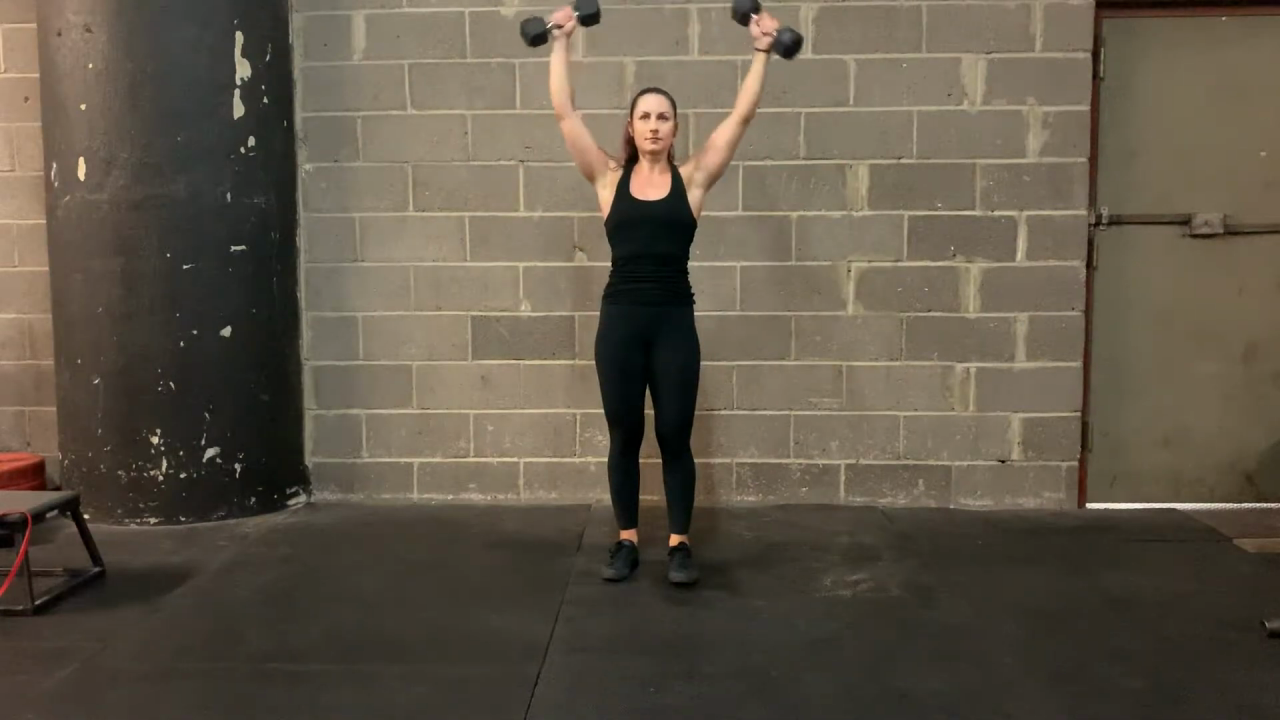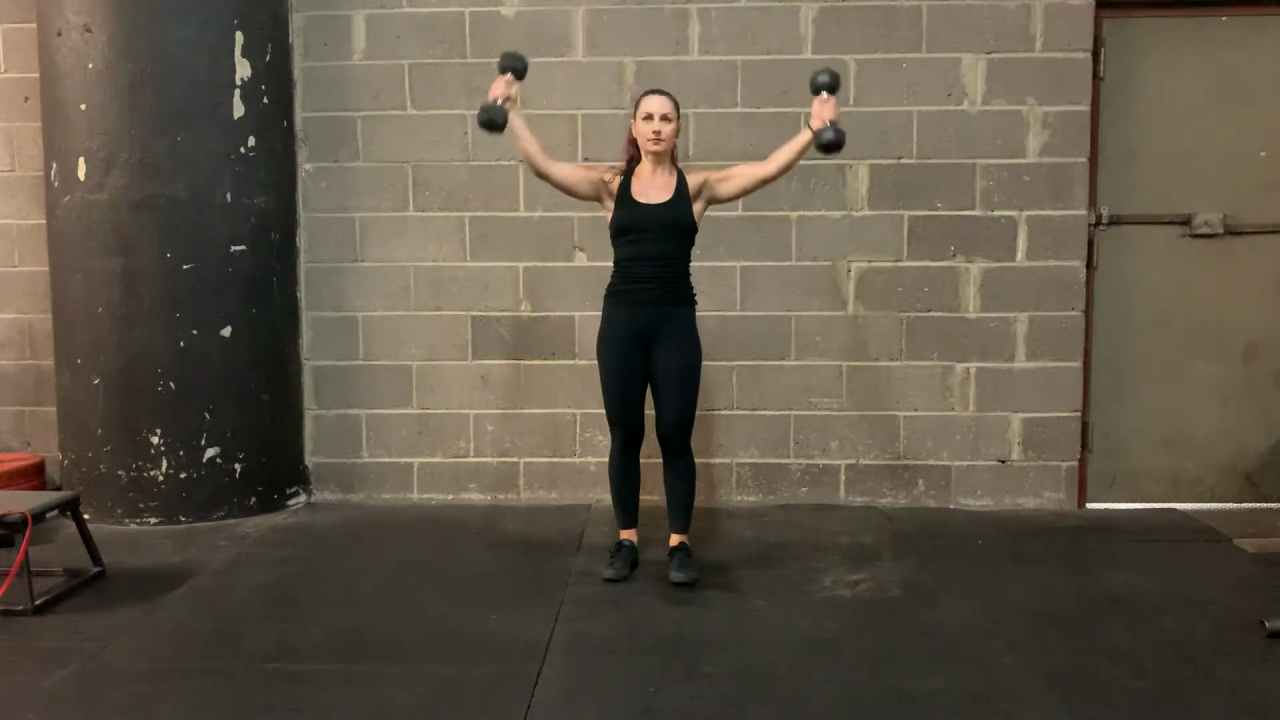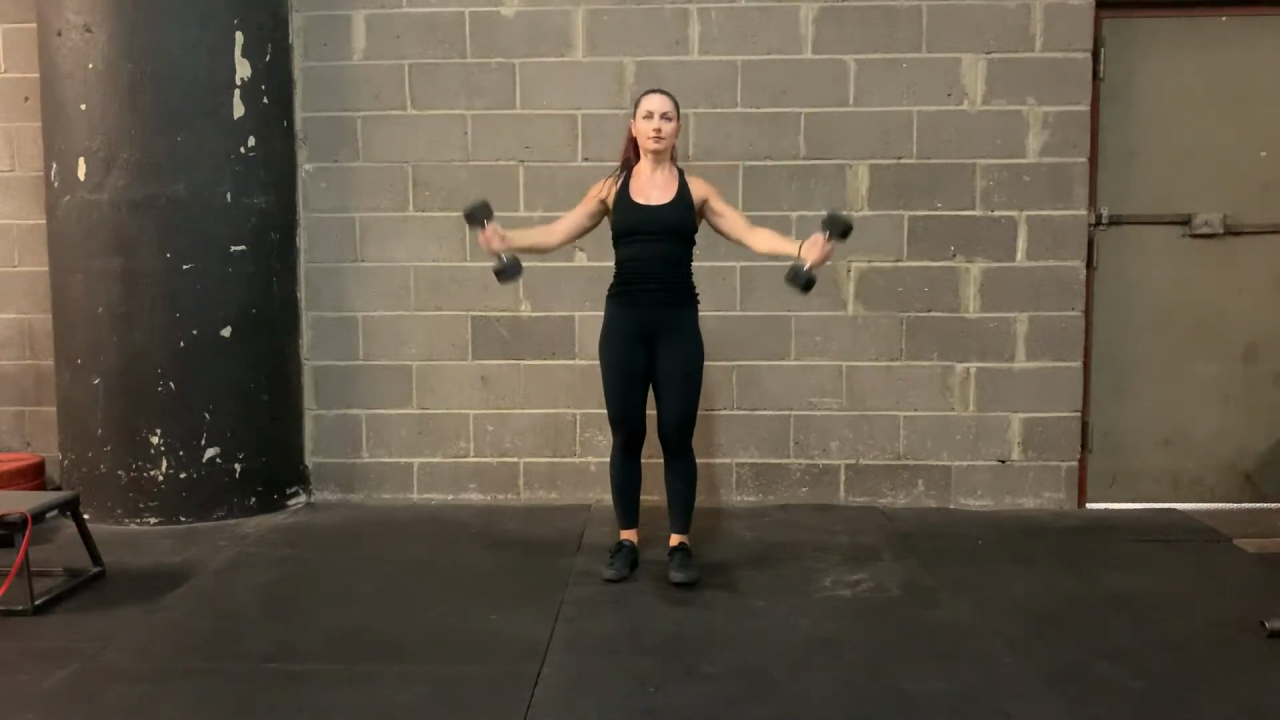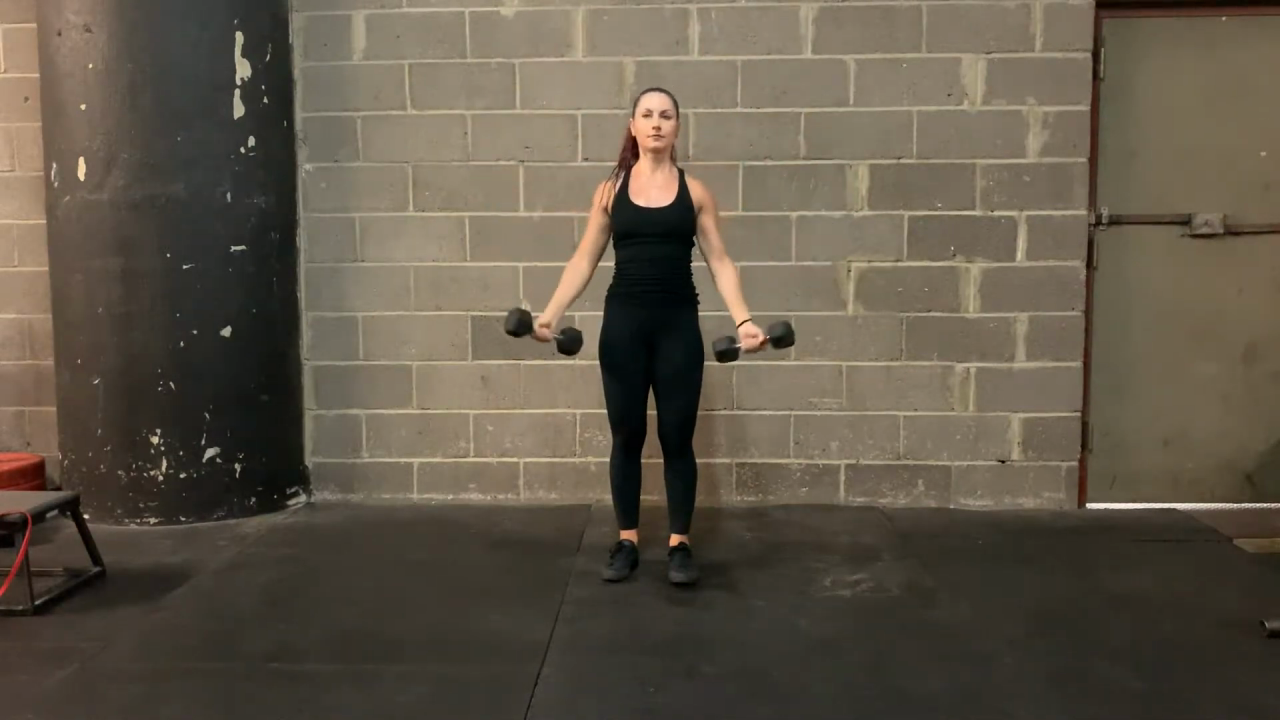
dt=0.5s
person 1, frame 1
left shoulder: (691, 179)
right shoulder: (610, 179)
left elbow: (740, 117)
right elbow: (565, 115)
left wrist: (761, 51)
left hip: (673, 322)
right hip: (620, 320)
left knee: (675, 437)
right knee: (624, 436)
left ankle: (679, 543)
right ankle: (626, 540)
person 1, frame 2
left shoulder: (697, 186)
right shoulder: (610, 185)
left elbow: (768, 169)
right elbow: (542, 165)
left wrist: (811, 129)
right wrist: (511, 111)
left hip: (676, 321)
right hip: (622, 319)
left knee: (676, 436)
right knee: (625, 436)
left ankle: (679, 543)
right ankle: (626, 541)
person 1, frame 3
left shoulder: (696, 189)
right shoulder: (611, 188)
left elbow: (748, 233)
right elbow: (558, 232)
left wrist: (799, 249)
right wrist: (507, 238)
left hip: (678, 321)
right hip: (624, 321)
left knee: (677, 436)
right knee: (627, 435)
left ankle: (680, 544)
right ankle: (626, 541)
person 1, frame 4
left shoulder: (695, 191)
right shoulder: (610, 189)
left elbow: (719, 260)
right elbow: (584, 258)
left wrist: (743, 320)
right wrist: (551, 312)
left hip: (678, 322)
right hip: (623, 321)
left knee: (677, 438)
right knee: (627, 436)
left ankle: (679, 544)
right ankle: (626, 541)
